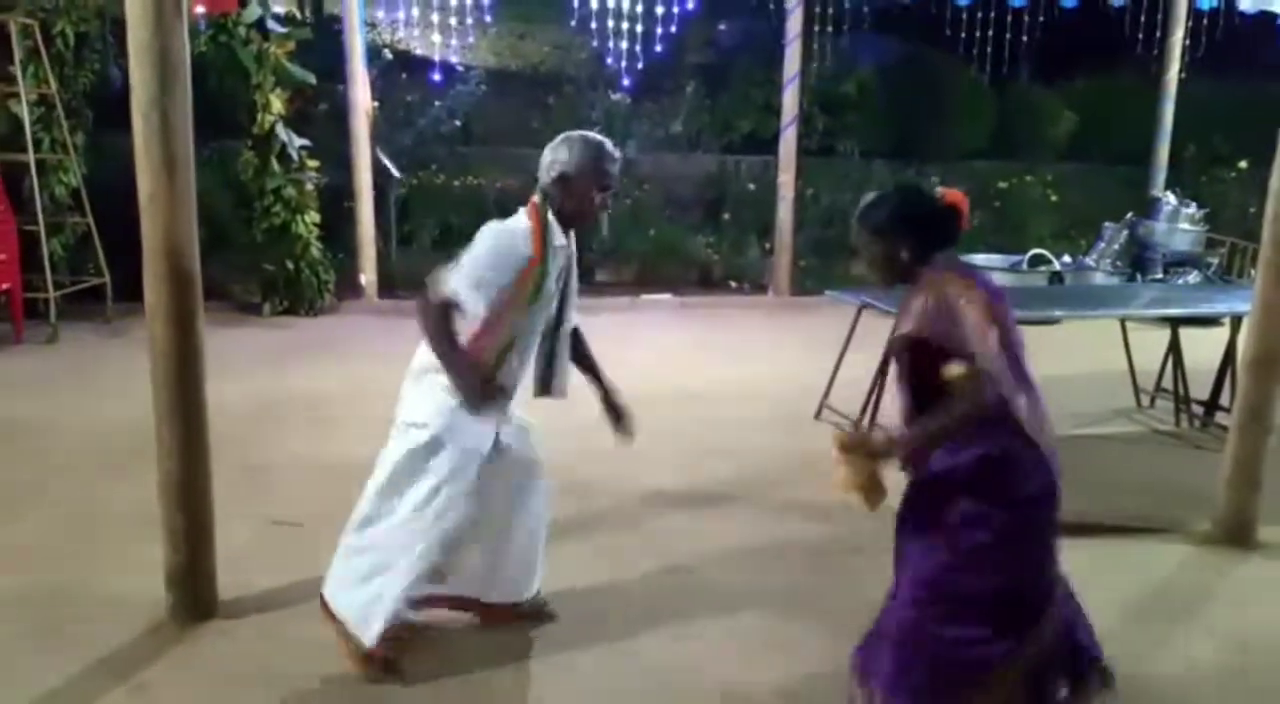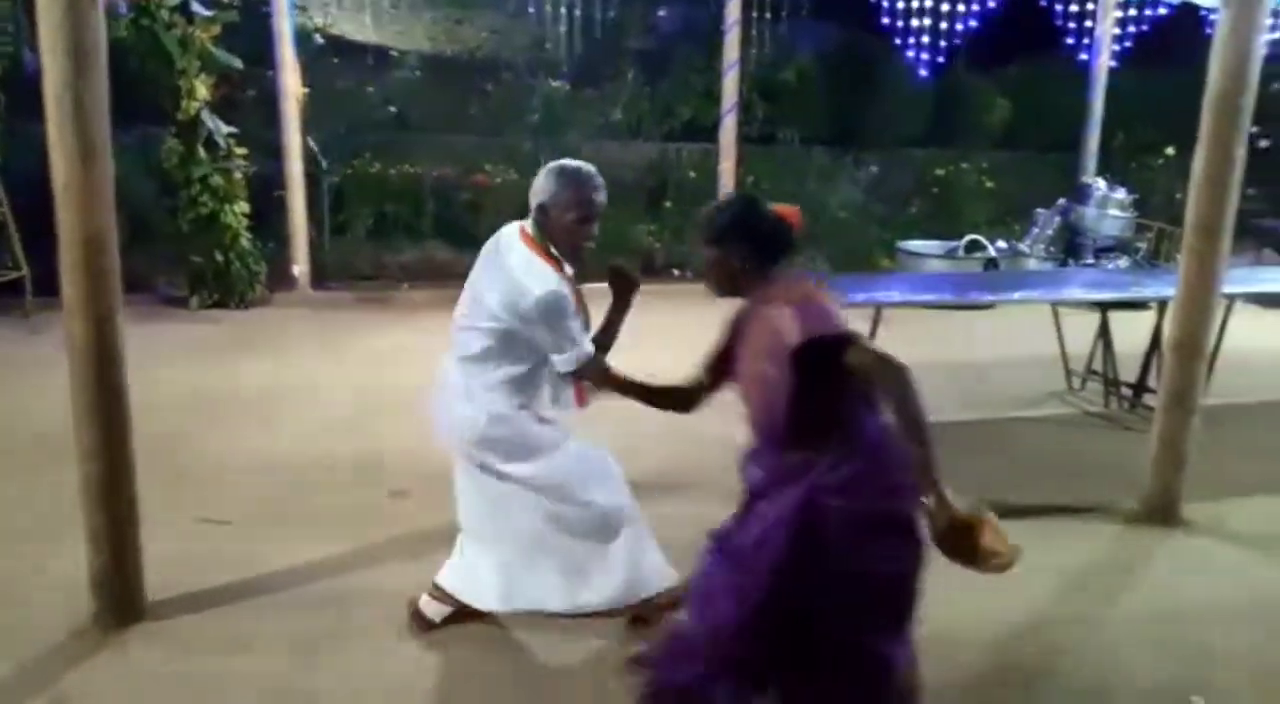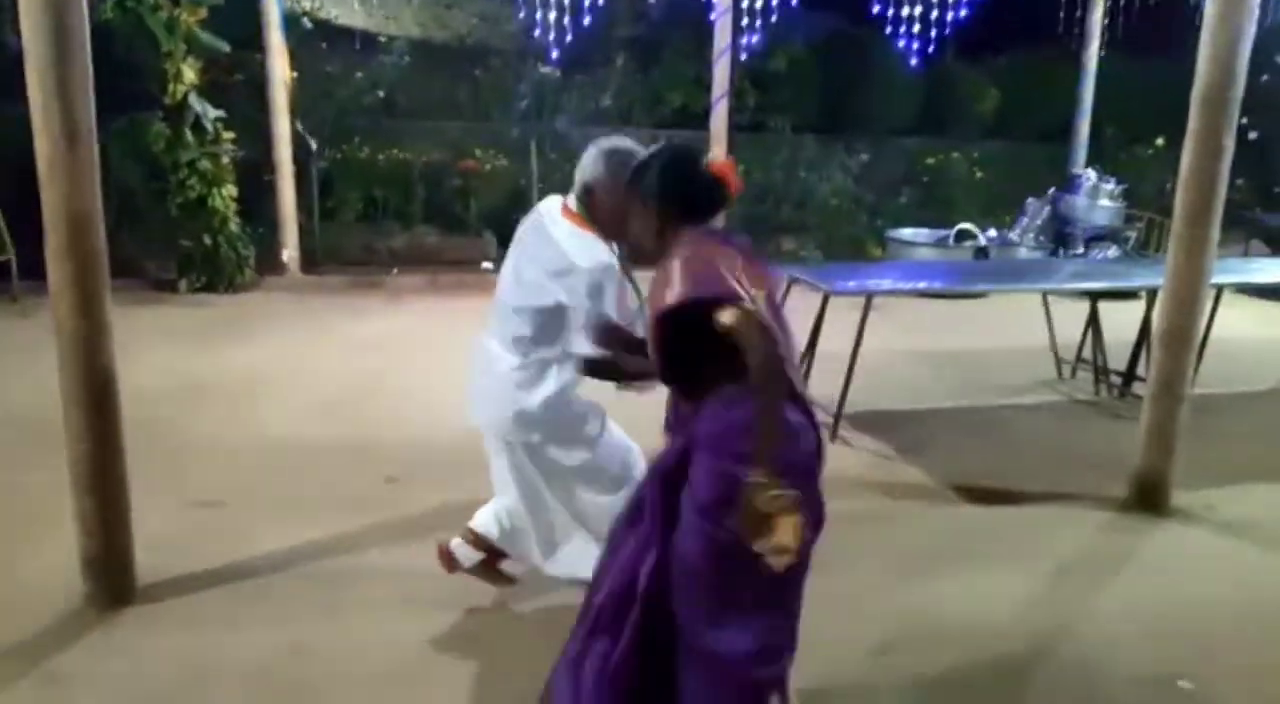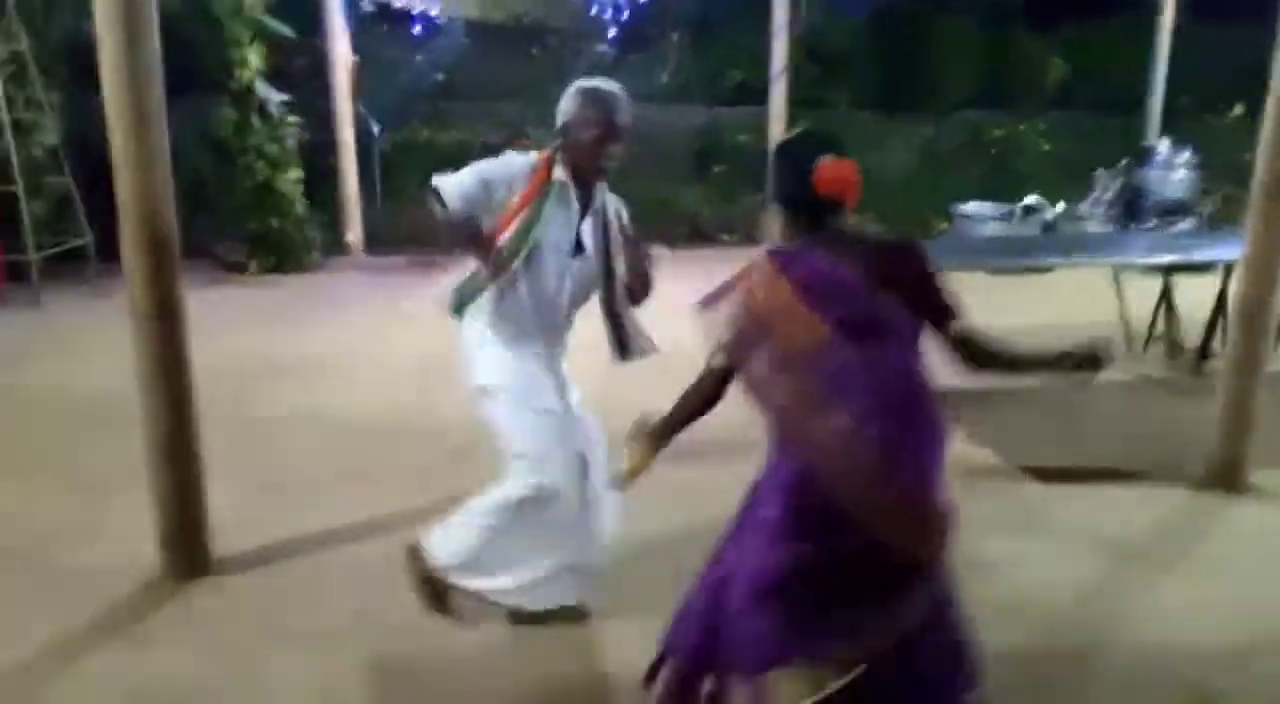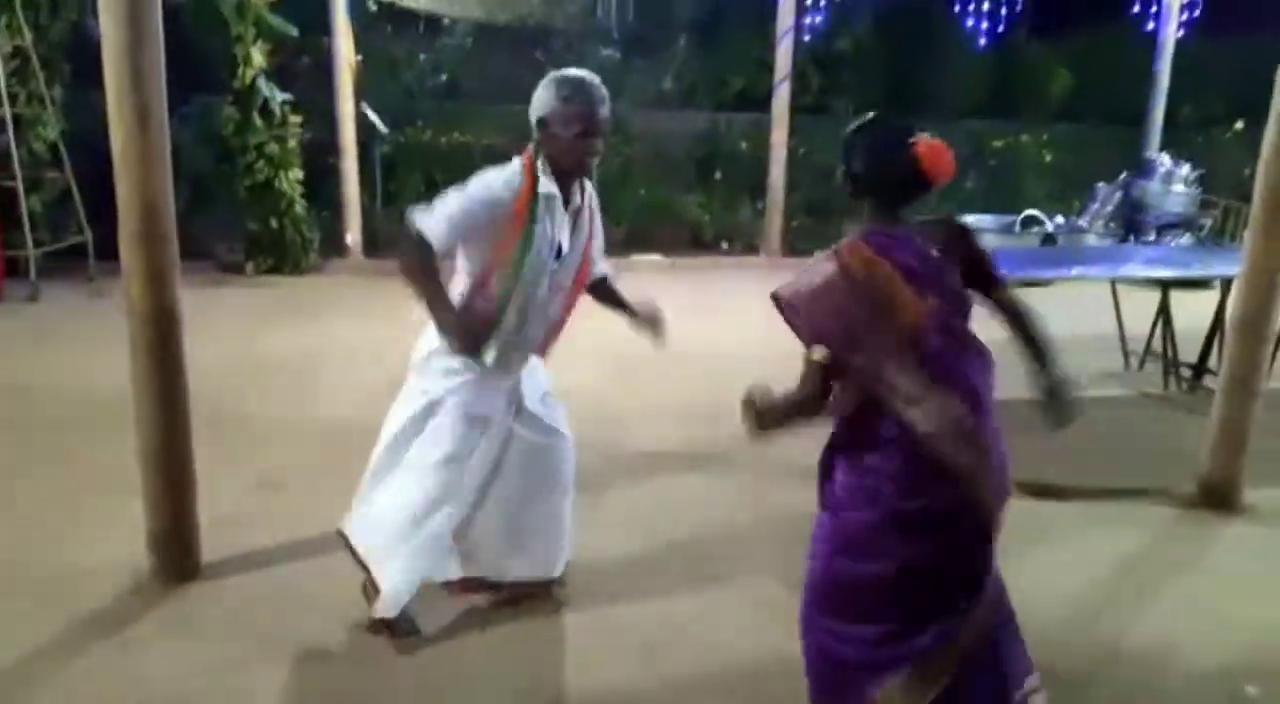
dt=0.4s
person 1, frame 1
left shoulder: (939, 297)
right shoulder: (955, 286)
left elbow: (975, 399)
left wrist: (889, 444)
left hip: (985, 481)
right hip: (984, 471)
left knee: (938, 614)
right knee: (1017, 599)
person 1, frame 2
left shoulder: (794, 307)
right shoulder: (748, 322)
left elbow: (888, 378)
right elbow: (691, 395)
left wrist: (932, 493)
right wrist: (618, 383)
left hip: (848, 490)
right hip: (795, 489)
left knee: (854, 637)
right knee: (742, 601)
person 1, frame 3
left shoulder: (692, 260)
right shoulder: (720, 256)
left elbow: (760, 344)
left wrist: (767, 478)
right wrist: (623, 340)
left hip: (739, 453)
right hip: (738, 449)
left knee: (725, 625)
person 1, frame 4
left shoulder: (762, 284)
right shoulder: (894, 261)
left elbow: (708, 387)
right elbow: (971, 352)
left wrist: (653, 435)
right wrist: (1061, 361)
left hip: (818, 477)
right hip: (901, 468)
left knee: (770, 603)
right knee: (902, 587)
person 1, frame 5
left shoulder: (844, 271)
right shoulder: (949, 241)
left elbow: (820, 396)
right elbow: (1014, 310)
left wrist: (766, 410)
right wrist: (1050, 377)
left hip: (887, 465)
right hip: (957, 457)
left knee: (855, 607)
right knee: (960, 585)
person 2, frame 1
left shoulder: (563, 243)
right shoulder: (512, 243)
left elbow: (564, 326)
right elbow: (434, 300)
left wrist: (604, 388)
right wrist: (465, 377)
left hip: (489, 393)
right hip: (450, 394)
left knee: (520, 486)
right knee: (422, 508)
left ankle: (500, 595)
right ankle: (358, 612)
person 2, frame 2
left shoulder: (510, 238)
right shoulder: (545, 291)
right elbow: (580, 366)
right wrist: (620, 306)
left hip: (473, 405)
right hip: (495, 415)
left knee: (501, 512)
right knee: (593, 482)
left ankle: (444, 601)
right ankle: (639, 593)
person 2, frame 3
left shoulder: (545, 216)
right shoulder: (592, 261)
right elbow: (596, 361)
left wrist: (622, 299)
left hip: (505, 385)
right hip: (533, 398)
left knee: (535, 482)
right knee: (620, 473)
left ankle: (473, 547)
person 2, frame 4
left shoulder: (610, 211)
right shoulder: (516, 175)
left elbow: (632, 293)
right elbow: (436, 201)
left wrist: (637, 278)
right wrist: (460, 232)
left hip: (545, 352)
right hip: (503, 346)
left knee: (576, 456)
right knee: (547, 470)
left ankle: (540, 565)
right ankle: (443, 558)
person 2, frame 5
left shoulder: (586, 199)
right shoulder: (496, 193)
left elbow: (589, 275)
right elbow: (417, 245)
left wrist: (631, 309)
right wrist: (443, 313)
left hip: (514, 359)
right hip: (464, 360)
left knee: (548, 452)
right knee: (437, 477)
left ankle: (512, 571)
right ankle: (387, 593)
